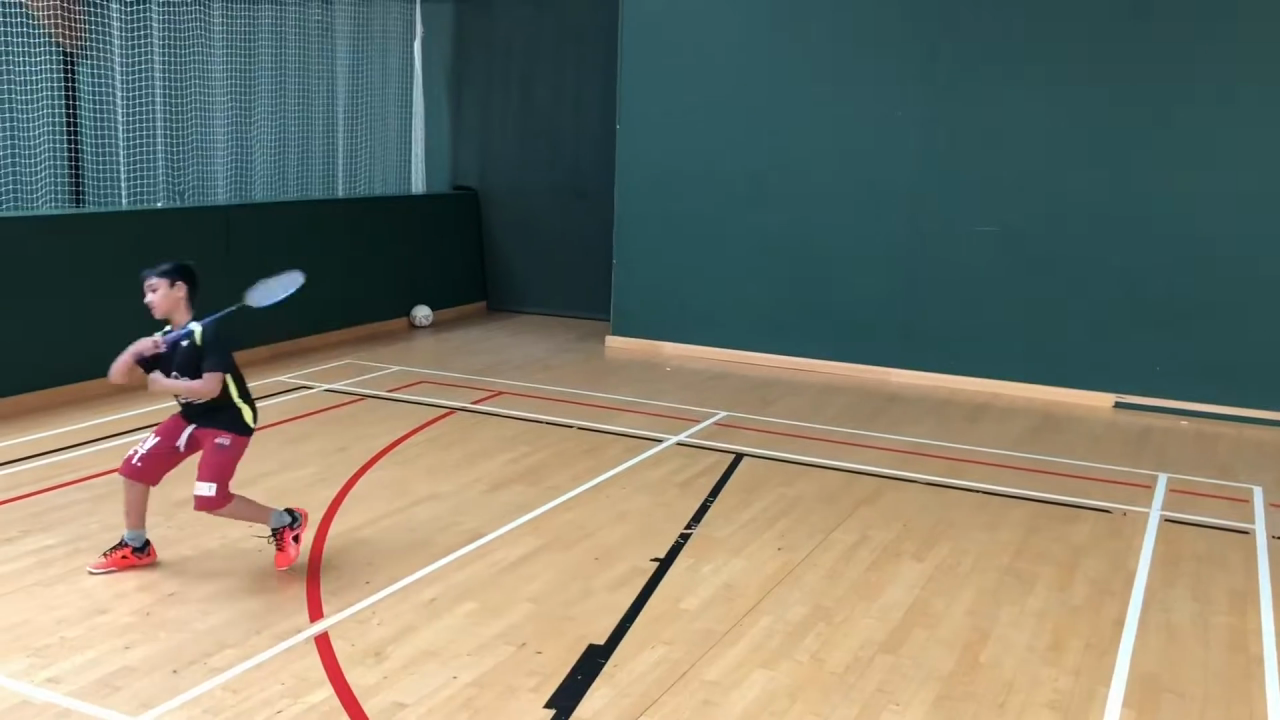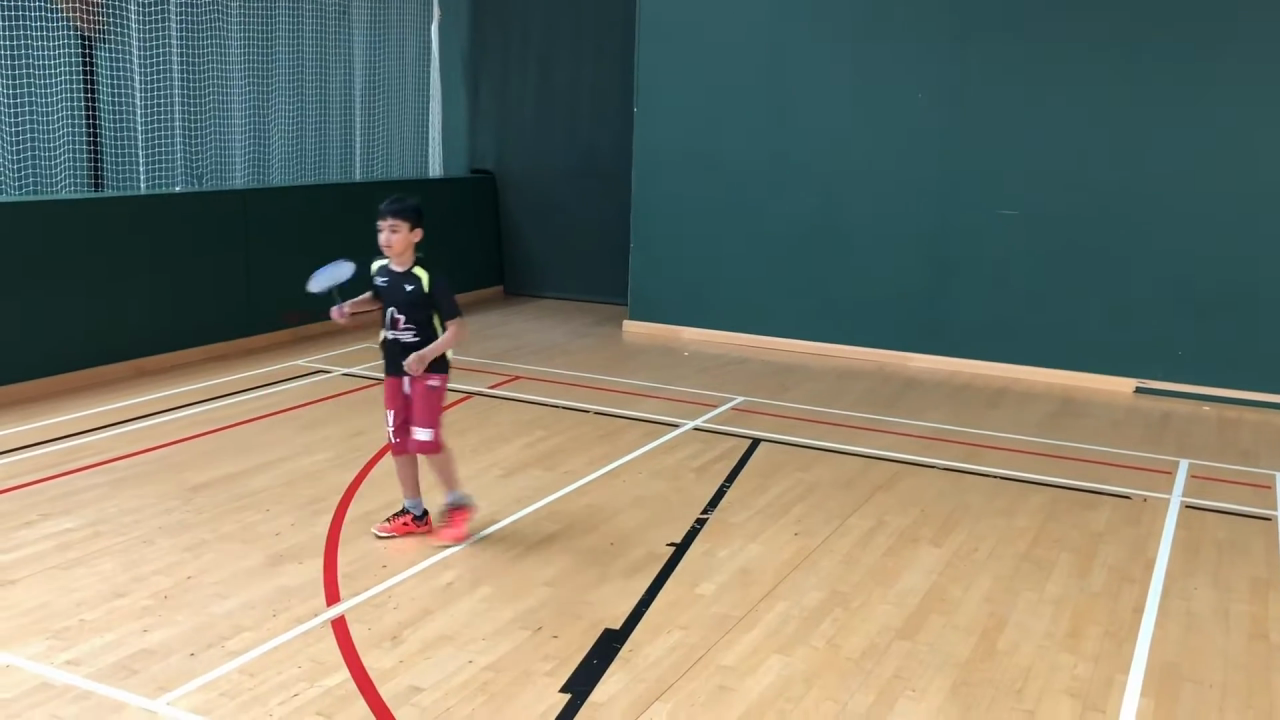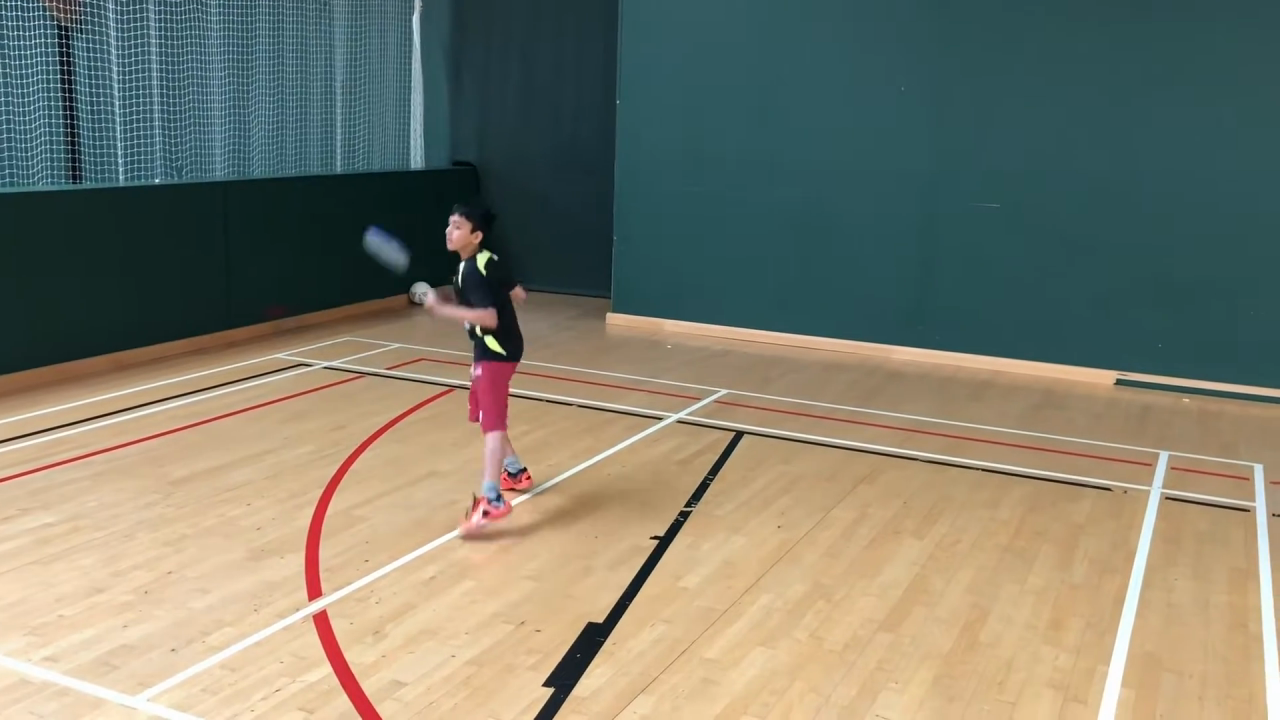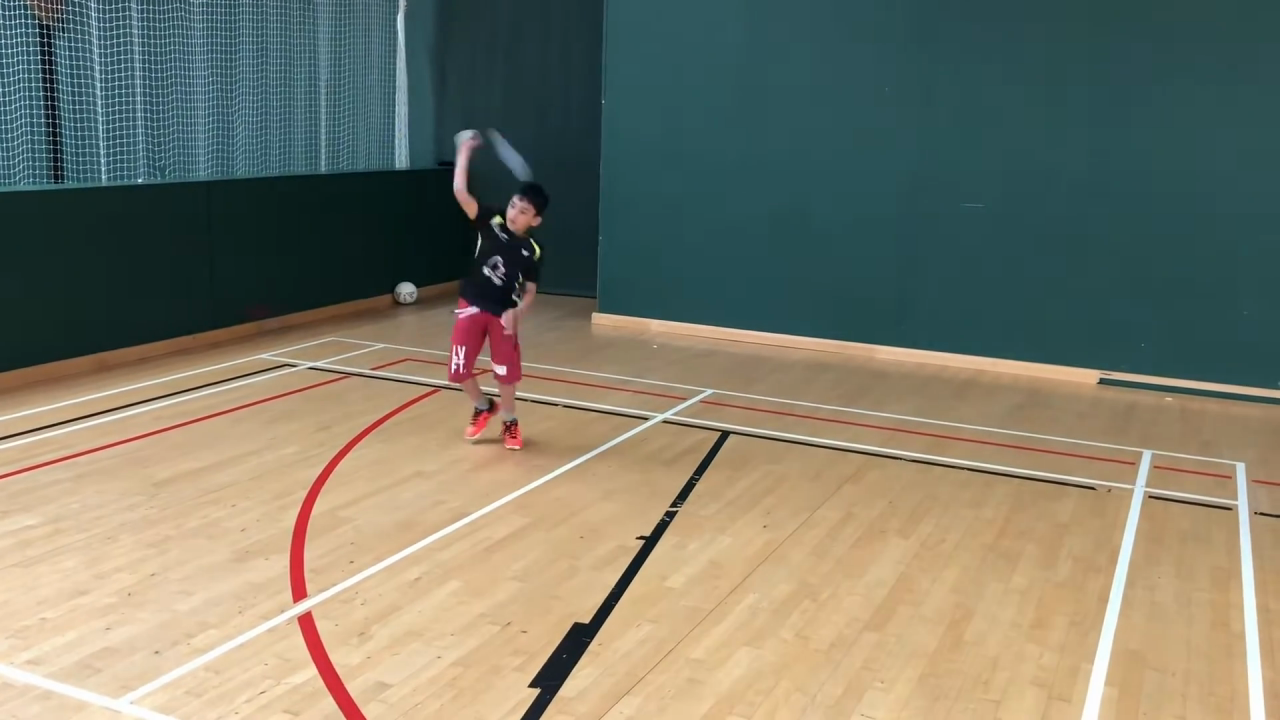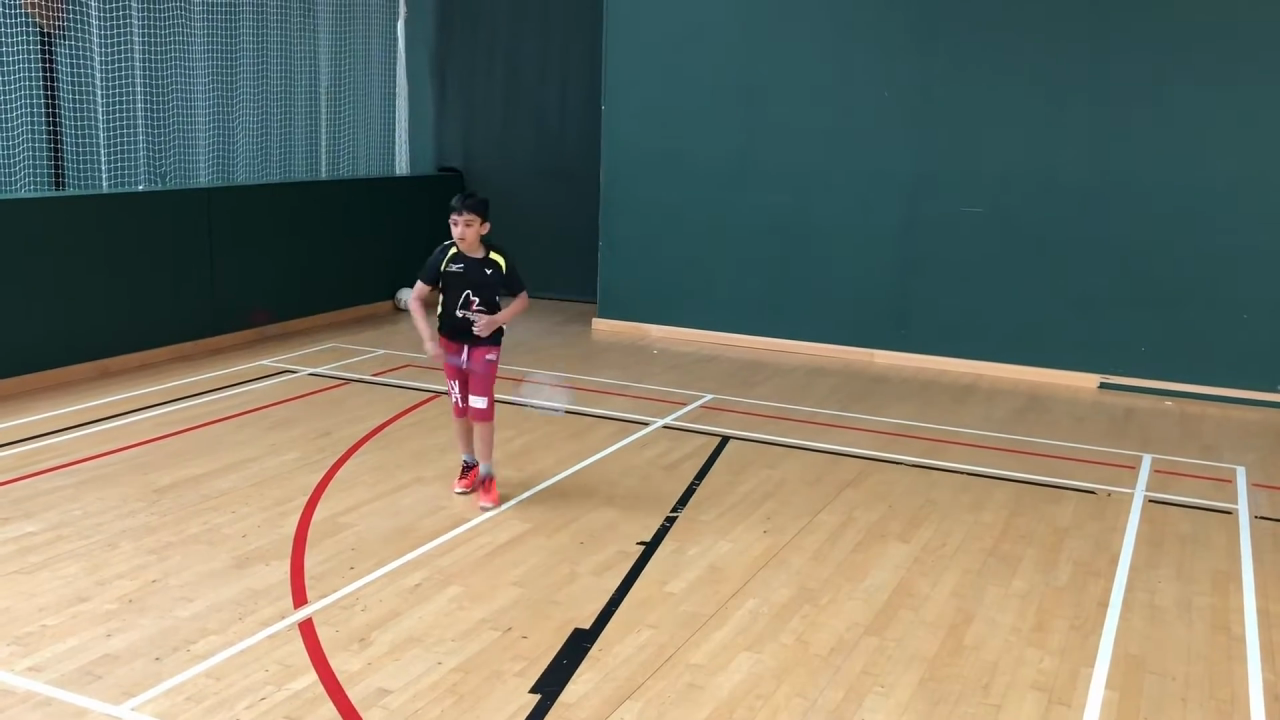
dt=0.7s
person 1, frame 1
left shoulder: (205, 334)
right shoulder: (160, 340)
left elbow: (210, 388)
right elbow: (116, 376)
left wrist: (164, 385)
right wrist: (134, 351)
left hip: (229, 422)
right hip: (191, 419)
left knee: (209, 498)
right knee: (135, 467)
left ankle: (286, 523)
right ankle: (136, 546)
person 1, frame 2
left shoulder: (429, 280)
right shoulder: (378, 270)
left elbow: (455, 329)
left wrist: (427, 355)
right wrist: (347, 306)
left hip: (427, 368)
right hip: (395, 370)
left knee: (427, 439)
right knee: (399, 442)
left ankle: (457, 505)
right ankle: (415, 512)
person 1, frame 3
left shoulder: (471, 272)
right shoulder: (490, 261)
left elbow: (489, 318)
right elbow: (519, 294)
left wrist: (444, 309)
left hip: (495, 353)
right hip: (503, 347)
left knee: (492, 422)
right knee: (483, 408)
left ankle: (491, 499)
right ankle: (515, 471)
person 1, frame 4
left shoulder: (531, 250)
right shoulder: (491, 223)
left elbow: (530, 290)
right elbow: (461, 191)
left wrist: (516, 312)
right wrist: (465, 151)
left hip: (505, 313)
right hip: (472, 306)
left knee: (507, 374)
right knee: (459, 373)
left ankle: (509, 421)
right ankle: (482, 406)
person 1, frame 5
left shoulder: (499, 261)
right shoulder: (443, 256)
left elbow: (522, 299)
right elbow: (416, 298)
left wrist: (497, 320)
right wrist: (428, 338)
left hip: (486, 344)
right hip: (449, 342)
left knee: (480, 408)
right knee: (460, 406)
left ankle: (486, 476)
right ankle: (469, 463)
